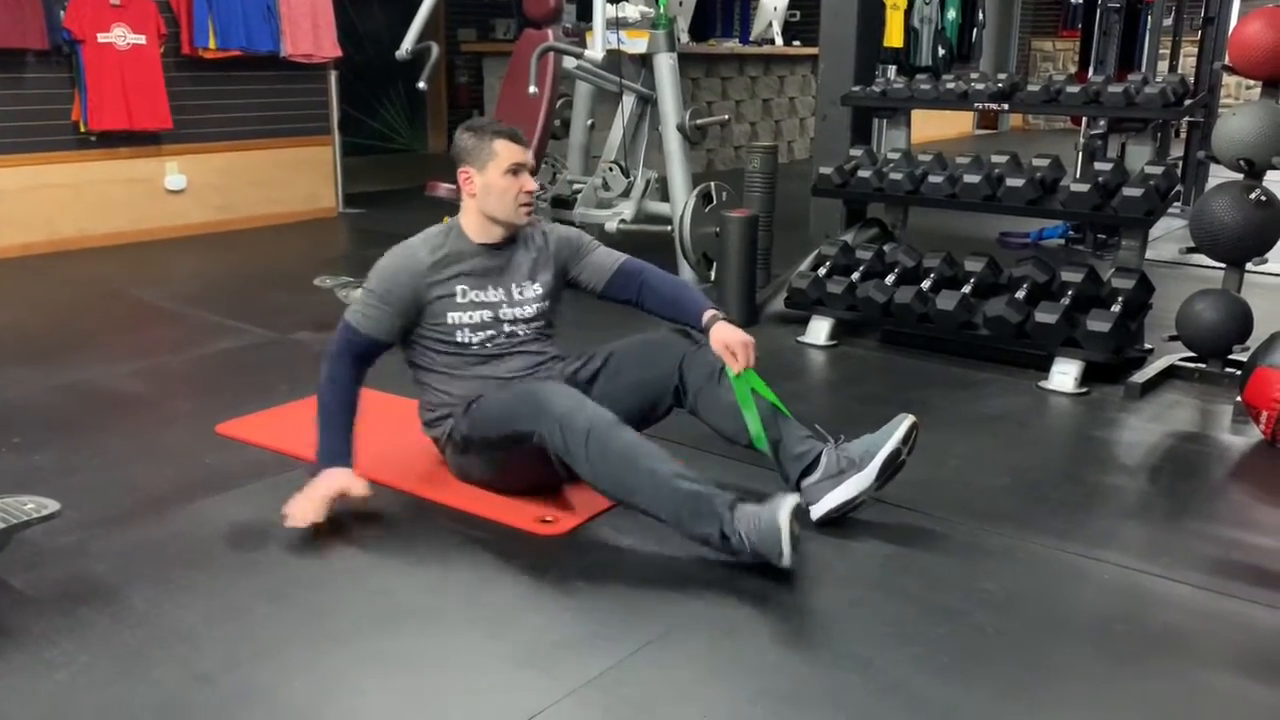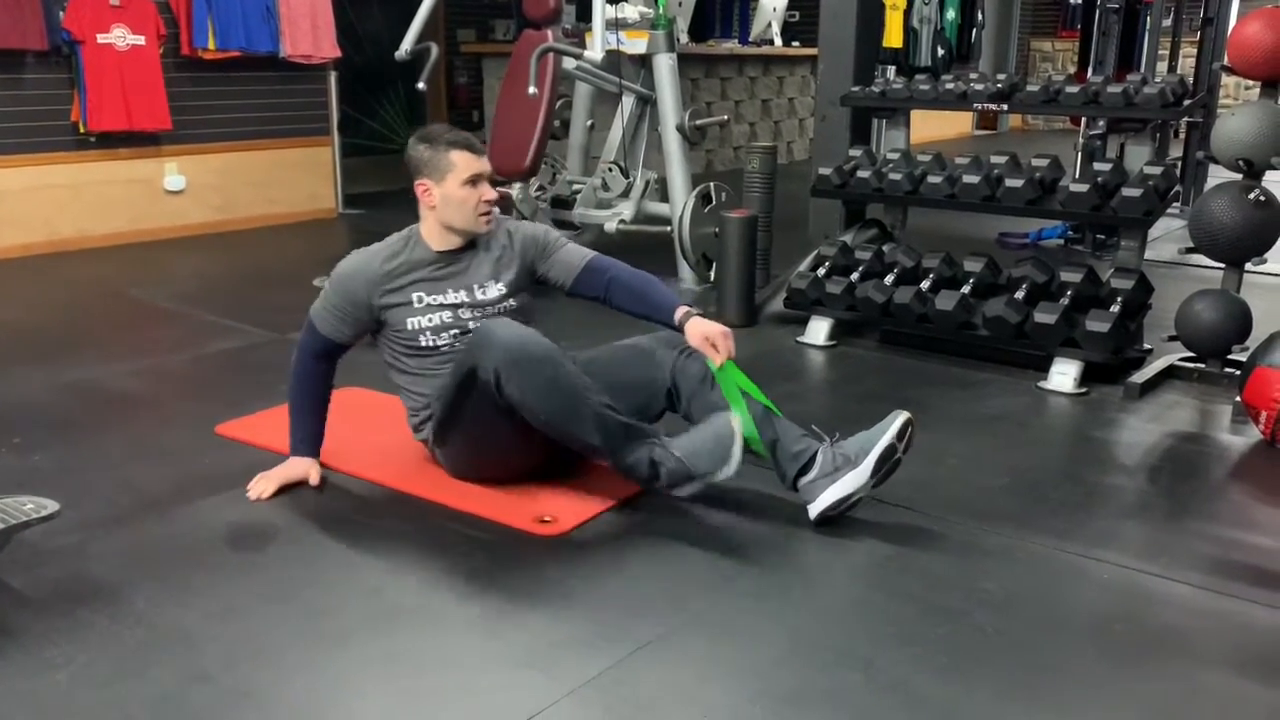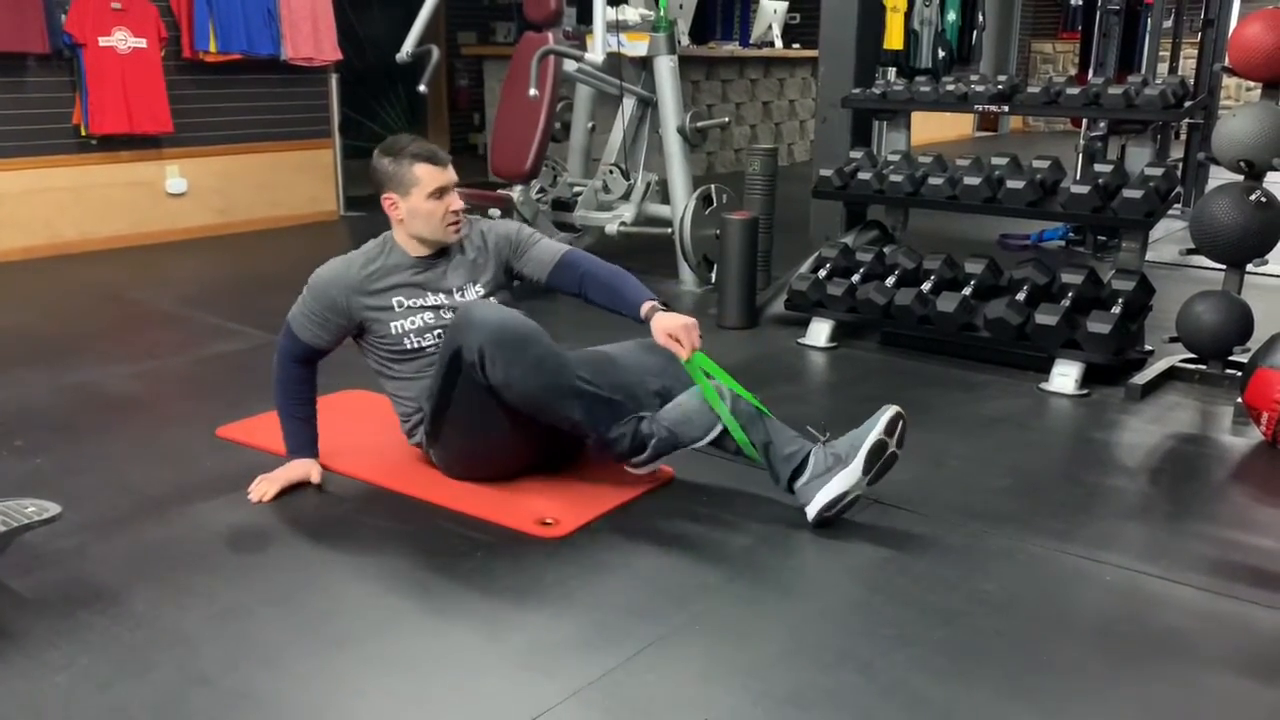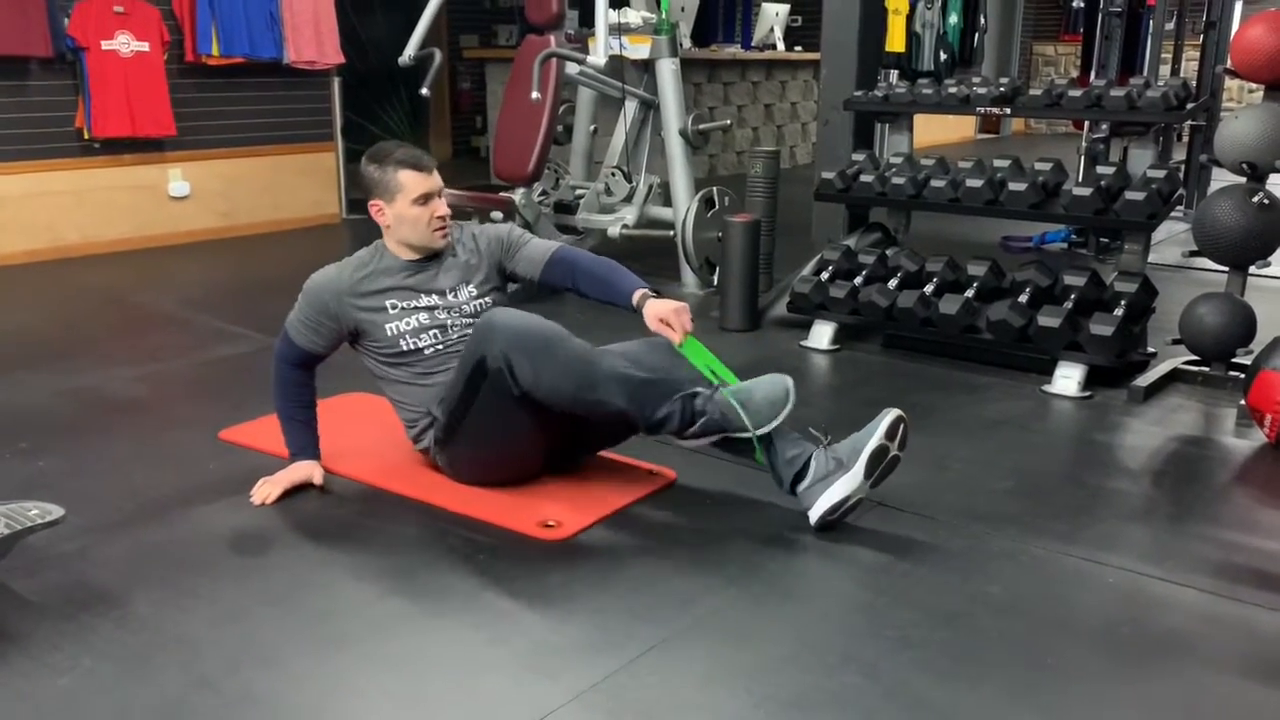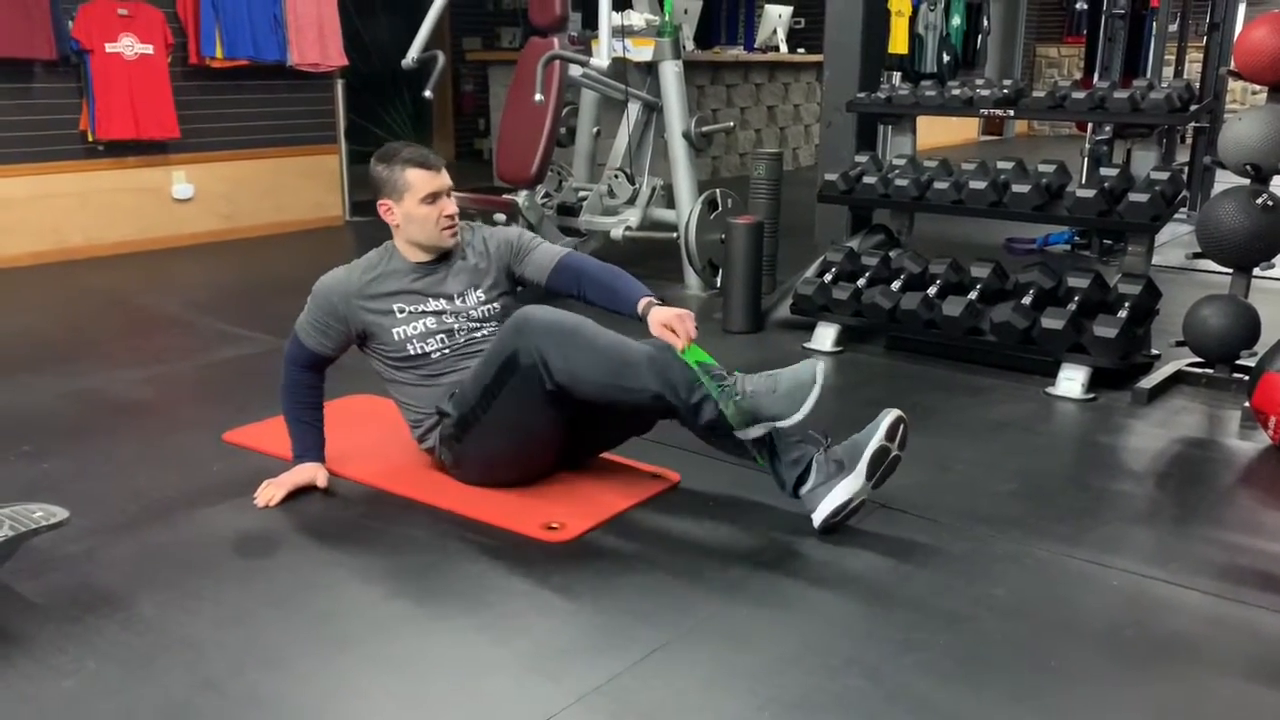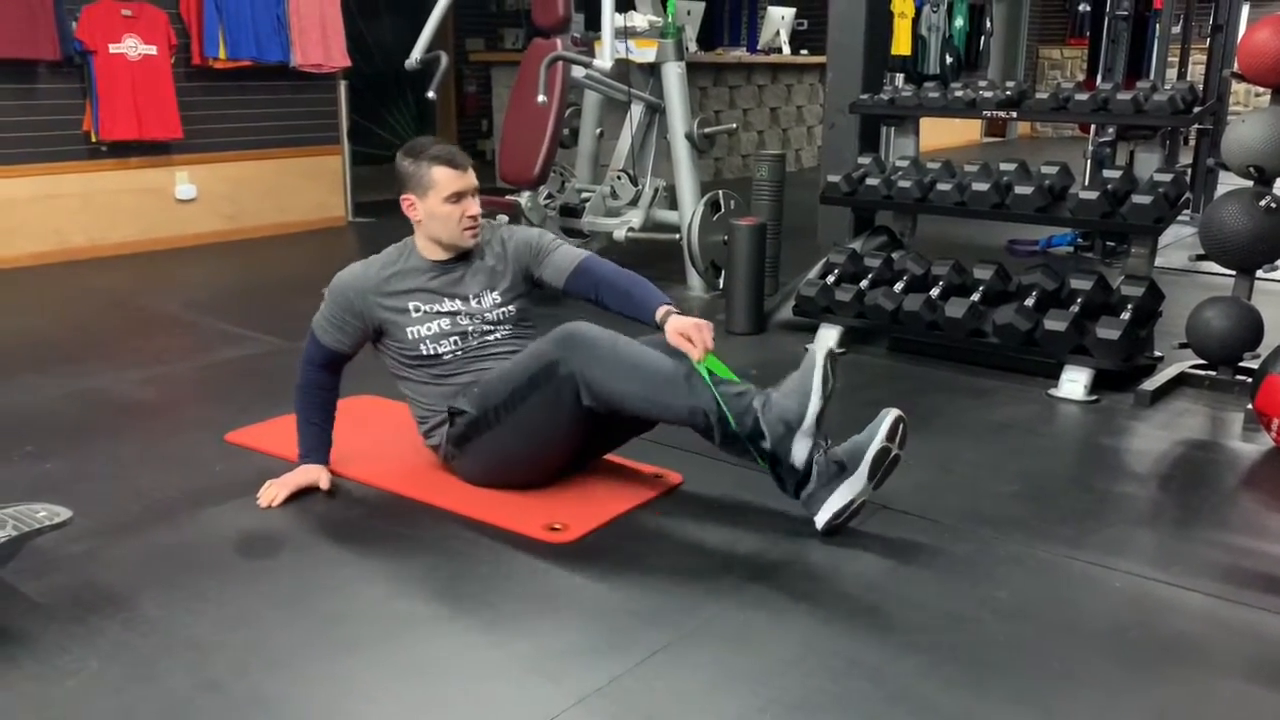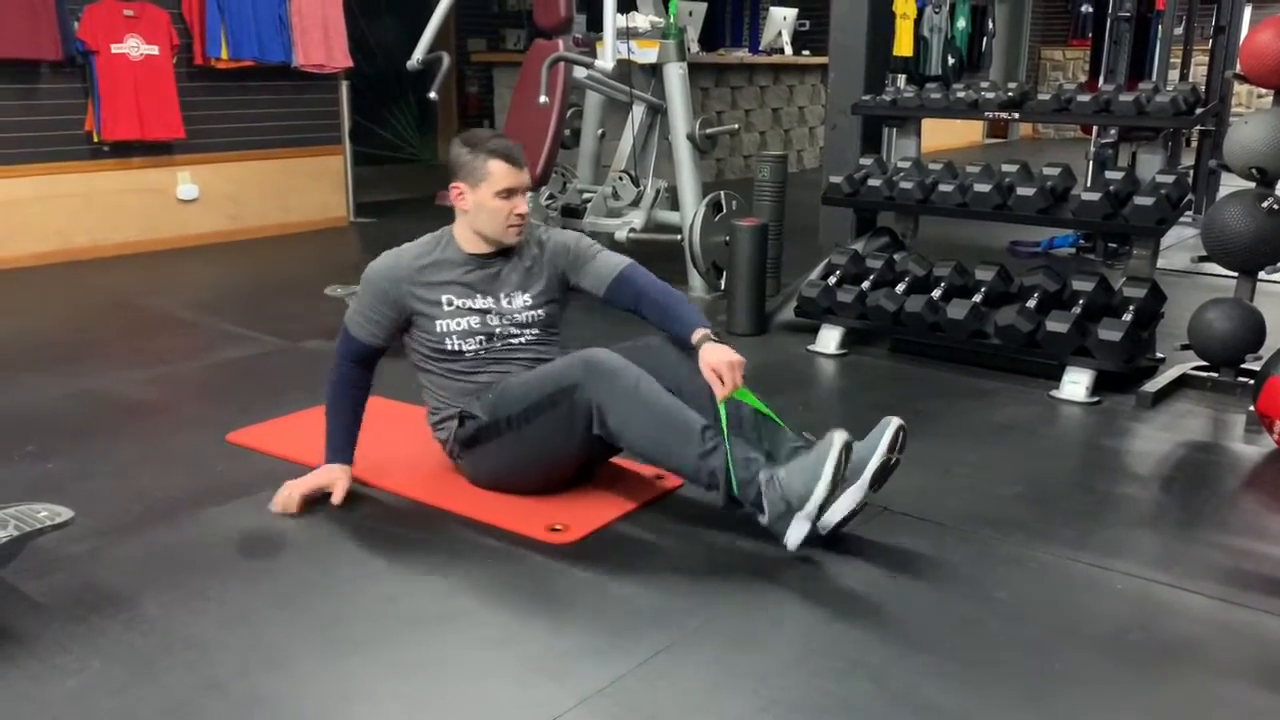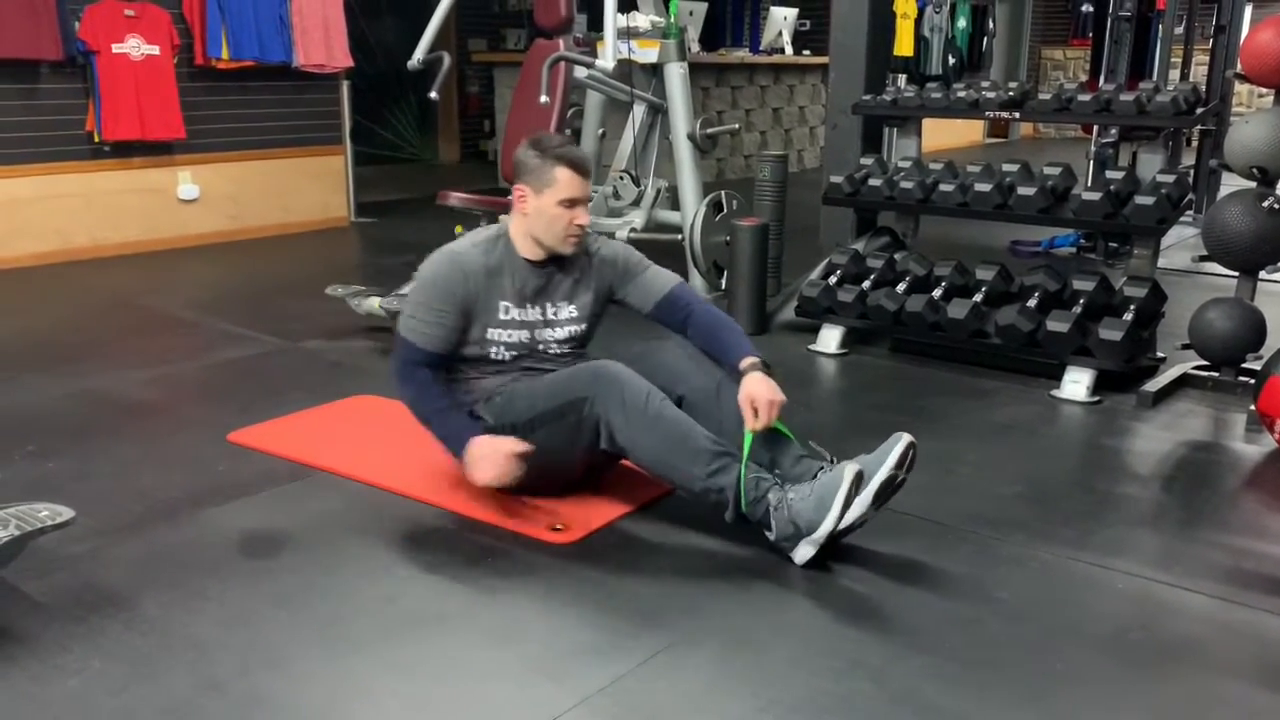
dt=0.2s
person 1, frame 1
left shoulder: (551, 243)
right shoulder: (413, 267)
left elbow: (636, 279)
right elbow: (345, 359)
left wrist: (711, 320)
right wrist: (334, 464)
left hip: (554, 385)
right hip: (477, 431)
left knee: (684, 352)
right knee: (559, 410)
left ankle: (815, 468)
right ankle: (733, 527)
person 1, frame 2
left shoulder: (520, 240)
right shoulder: (369, 273)
left elbow: (608, 278)
right elbow: (316, 354)
left wrist: (686, 316)
right wrist: (304, 452)
left hip: (537, 405)
right hip: (467, 434)
left knee: (674, 356)
right knee: (508, 345)
left ankle: (811, 469)
right ankle: (657, 465)
person 1, frame 3
left shoulder: (494, 239)
right shoulder: (345, 281)
left elbow: (578, 271)
right elbow: (295, 357)
left wrist: (652, 310)
right wrist: (302, 453)
left hip: (536, 414)
right hip: (463, 438)
left knee: (664, 361)
right knee: (484, 321)
left ankle: (809, 470)
right ankle: (634, 439)
person 1, frame 4
left shoulder: (485, 242)
right shoulder: (340, 288)
left elbow: (569, 266)
right elbow: (292, 362)
left wrist: (643, 298)
right wrist: (304, 455)
left hip: (543, 415)
right hip: (470, 441)
left knee: (665, 355)
right knee: (506, 328)
left ankle: (808, 473)
right ankle: (693, 416)
person 1, frame 5
left shoulder: (496, 245)
right shoulder: (349, 290)
left elbow: (578, 272)
right elbow: (302, 365)
left wrist: (647, 305)
right wrist: (309, 457)
left hip: (551, 415)
right hip: (474, 440)
left knee: (666, 359)
right knee: (537, 325)
left ankle: (812, 475)
right ankle: (730, 405)
person 1, frame 6
left shoulder: (516, 245)
right shoulder: (366, 286)
left elbow: (598, 277)
right elbow: (320, 365)
left wrist: (665, 314)
right wrist: (313, 459)
left hip: (556, 424)
right hip: (478, 439)
left knee: (668, 361)
right knee: (576, 343)
left ankle: (813, 476)
right ankle: (765, 421)
person 1, frame 7
left shoulder: (552, 248)
right shoulder: (400, 274)
left elbow: (639, 287)
right elbow: (353, 362)
left wrist: (703, 338)
right wrist: (338, 460)
left hip: (559, 426)
right hip: (486, 440)
left knee: (668, 358)
right knee: (596, 371)
left ankle: (816, 482)
right ankle: (770, 495)
person 1, frame 8
left shoulder: (602, 259)
right shoulder: (458, 270)
left elbow: (687, 309)
right elbow: (415, 371)
left wrist: (749, 367)
right wrist: (470, 444)
left hip: (576, 416)
right hip: (501, 438)
left knee: (680, 362)
right knee: (607, 383)
left ankle: (811, 476)
right ankle: (776, 511)
